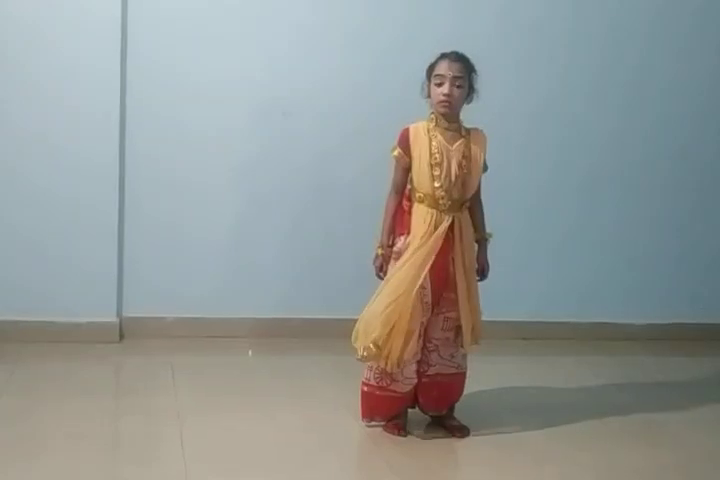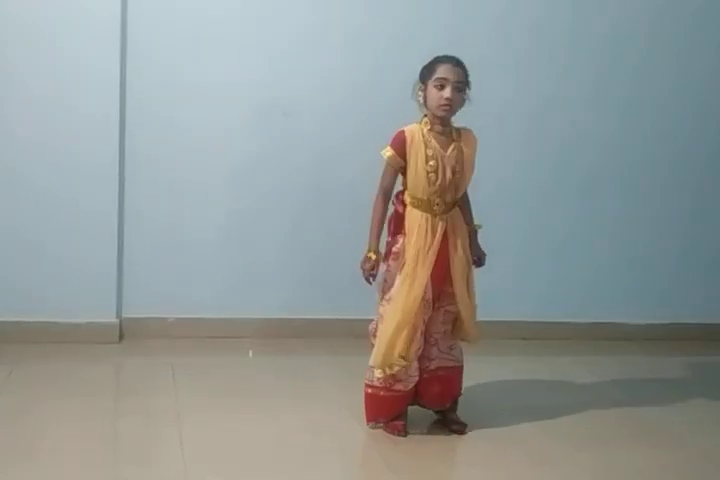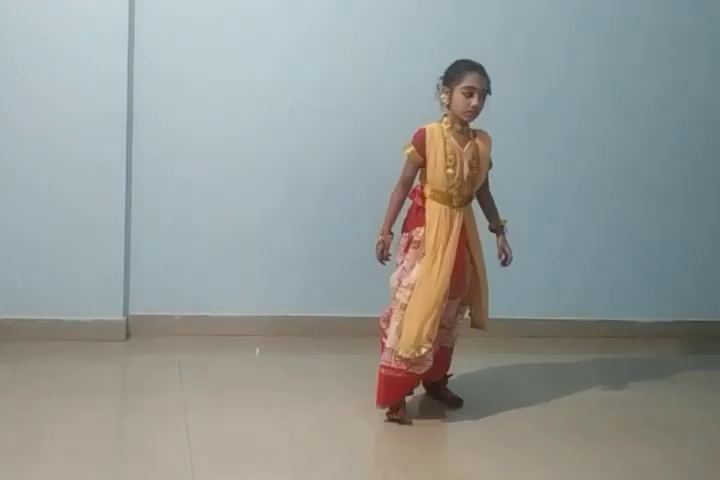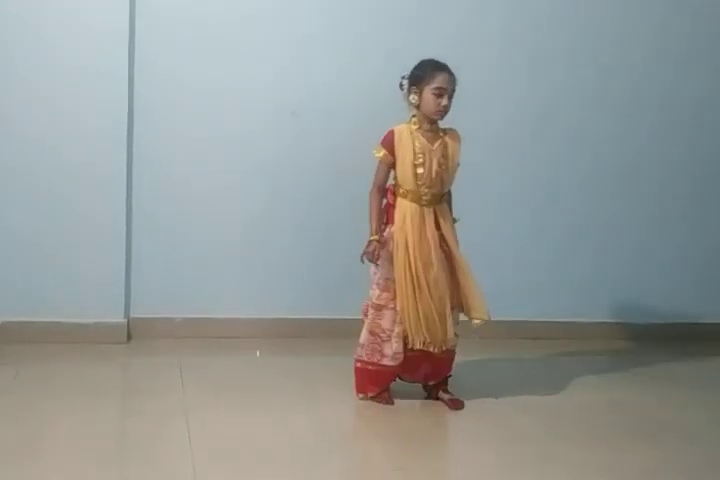
dt=0.5s
person 1, frame 1
left shoulder: (476, 141)
right shoulder: (412, 136)
left elbow: (474, 198)
right elbow: (396, 192)
left wrist: (482, 246)
right wrist: (384, 245)
left hip: (456, 240)
right hip: (415, 237)
left knee: (449, 327)
right knee: (404, 322)
left ankle: (441, 407)
right ankle: (394, 407)
person 1, frame 2
left shoulder: (466, 141)
right shoulder: (406, 139)
left elbow: (461, 194)
right elbow: (383, 194)
left wrist: (473, 240)
right wrist: (373, 248)
left hip: (450, 239)
right hip: (411, 238)
left knee: (447, 325)
right knee: (403, 322)
left ankle: (443, 403)
right ankle: (393, 407)
person 1, frame 3
left shoulder: (482, 142)
right shoulder: (426, 136)
right elbow: (403, 185)
left wrist: (500, 234)
right wrist: (386, 231)
left hip: (461, 229)
right hip: (426, 228)
left knee: (449, 310)
right knee: (412, 306)
left ankle: (435, 379)
right ankle: (394, 393)
person 1, frame 4
left shoulder: (451, 140)
right shoulder: (396, 137)
right elbow: (377, 188)
left wrist: (449, 230)
right wrist: (375, 236)
left hip: (437, 227)
right hip: (402, 226)
left knee: (443, 304)
right knee: (391, 302)
left ankle: (435, 381)
right ankle: (376, 381)
